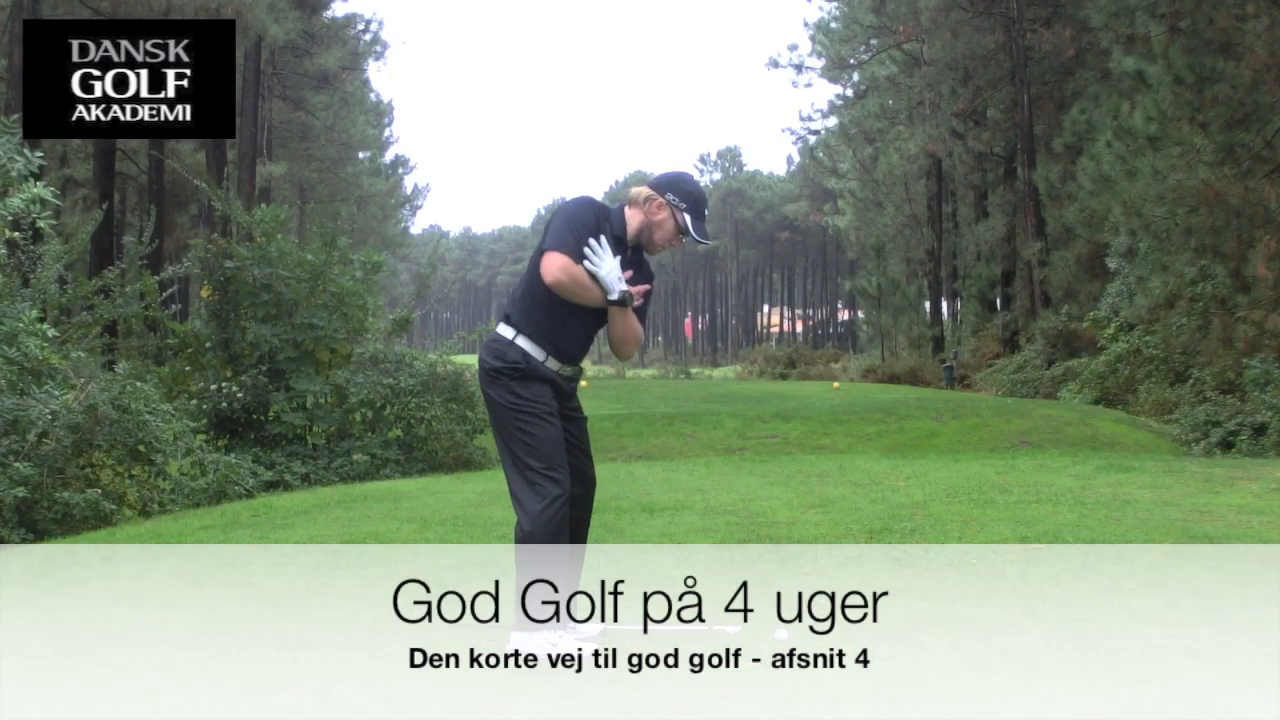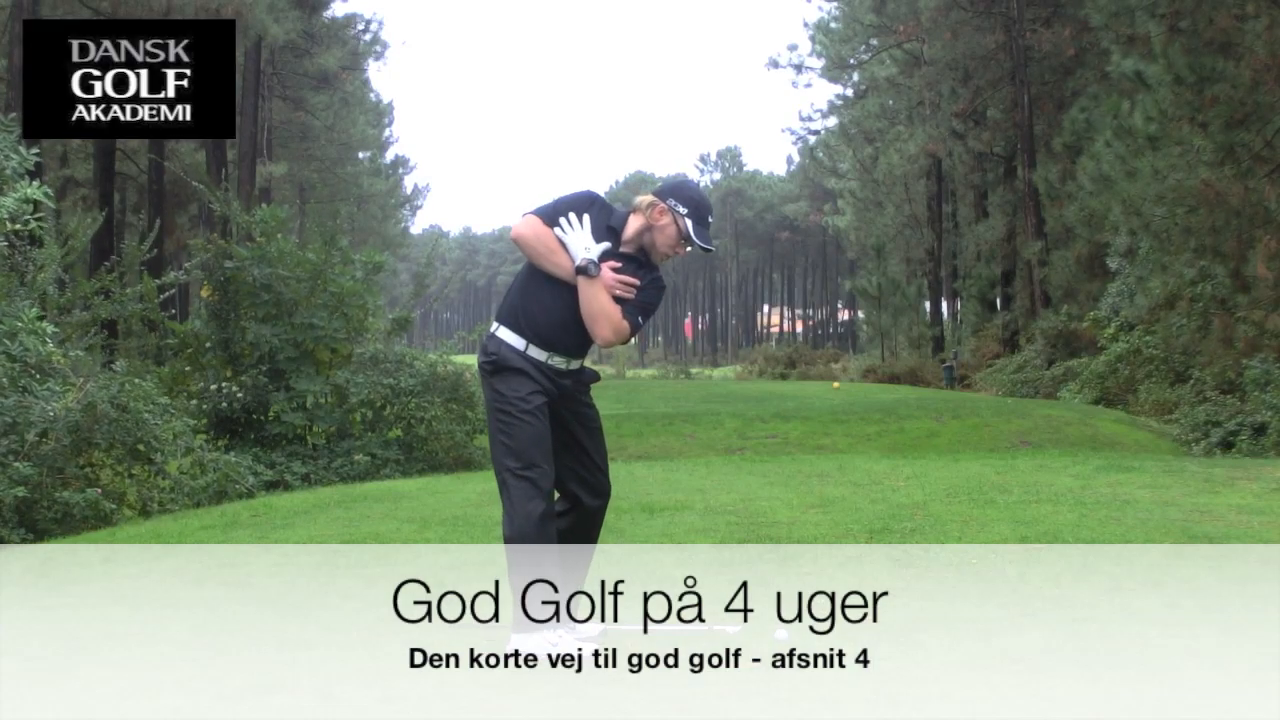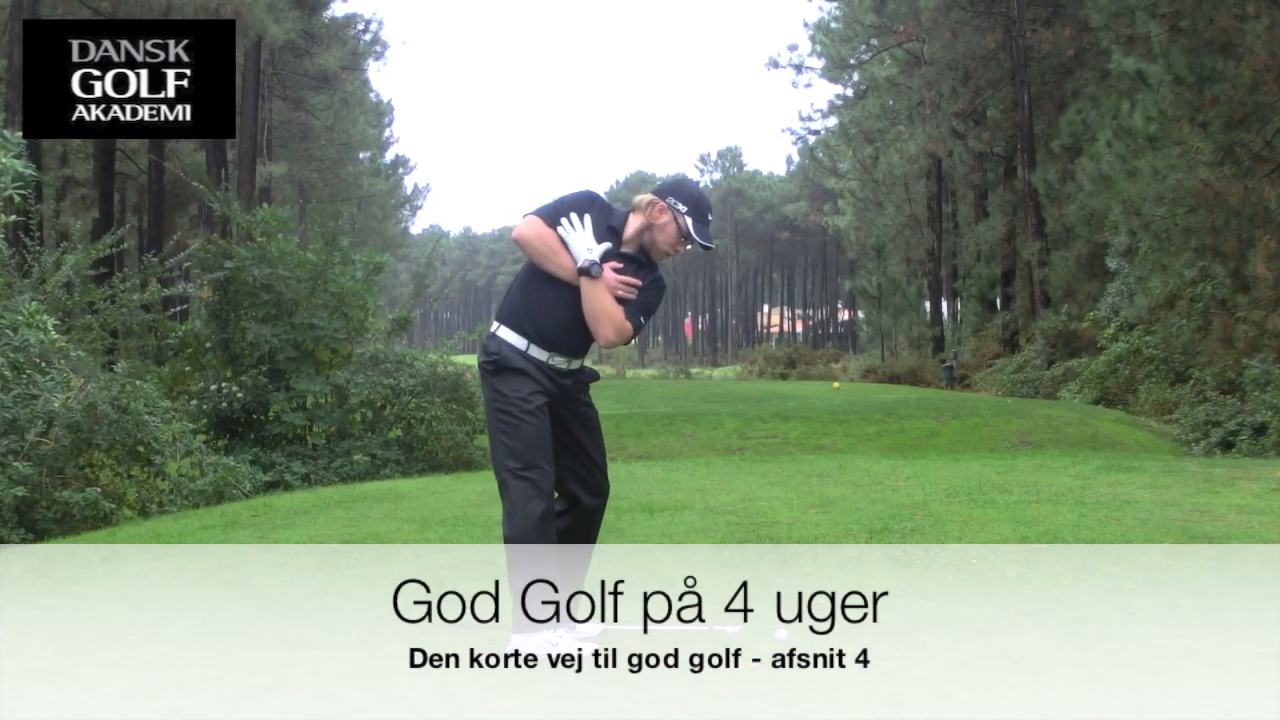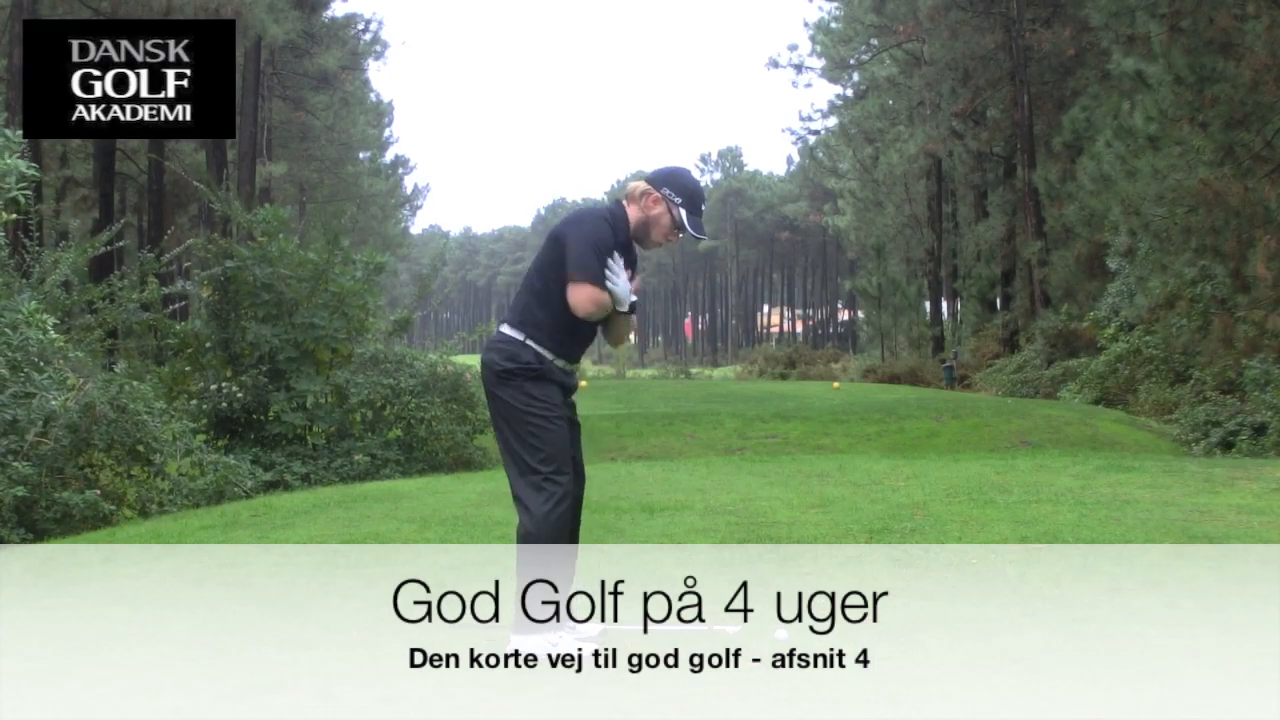
dt=1s
person 1, frame 1
left shoulder: (639, 270)
right shoulder: (585, 214)
left elbow: (626, 348)
right elbow: (555, 274)
left wrist: (616, 297)
right wrist: (610, 293)
left hip: (555, 377)
right hip: (515, 366)
left knee: (577, 489)
right knee: (545, 492)
right ankle: (531, 629)
person 1, frame 2
left shoulder: (648, 282)
right shoulder: (588, 209)
left elbow: (607, 333)
right elbow: (523, 230)
left wrist: (586, 265)
right wrist: (586, 274)
left hip: (566, 376)
right hip: (514, 363)
left knee: (591, 490)
right knee: (530, 490)
left ankle: (560, 606)
right ankle: (530, 627)
person 1, frame 3
left shoulder: (648, 280)
right shoulder: (588, 209)
left elbow: (610, 334)
right elbow: (524, 232)
left wrist: (589, 267)
right wrist: (588, 276)
left hip: (566, 376)
right hip: (514, 363)
left knee: (589, 491)
right knee: (531, 489)
left ankle: (561, 606)
right ankle: (530, 625)
person 1, frame 4
left shoulder: (623, 247)
right shoulder: (596, 224)
left elbow: (617, 337)
right elbow: (581, 300)
left wrist: (621, 301)
right wrist: (620, 299)
left hip: (542, 370)
right hip: (521, 366)
left knee: (564, 488)
right knee: (546, 490)
right ankle: (531, 626)
